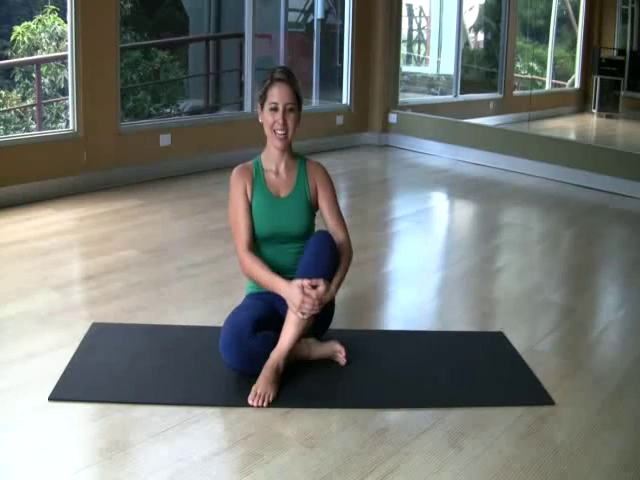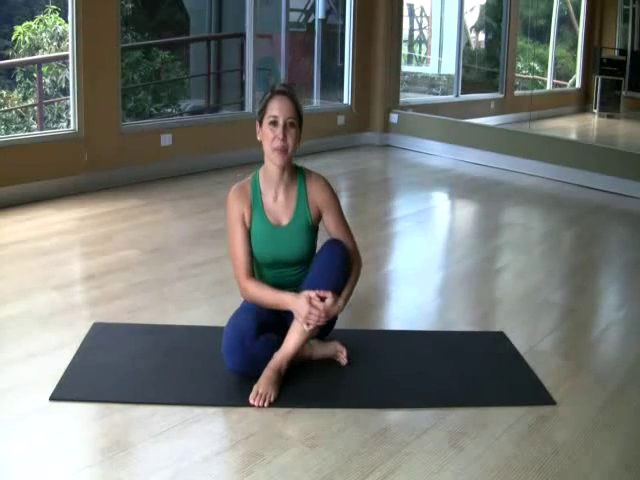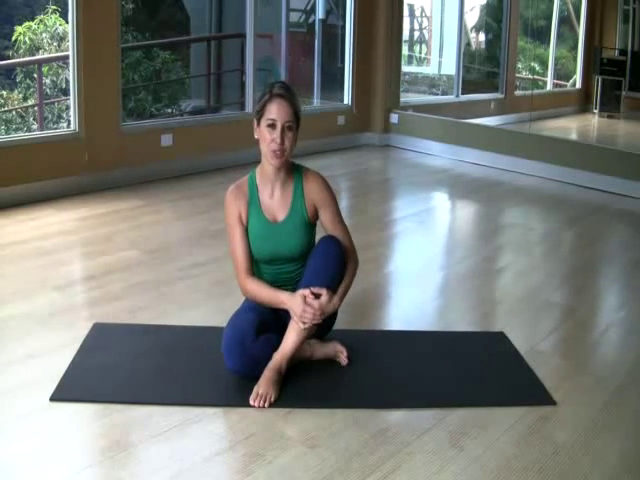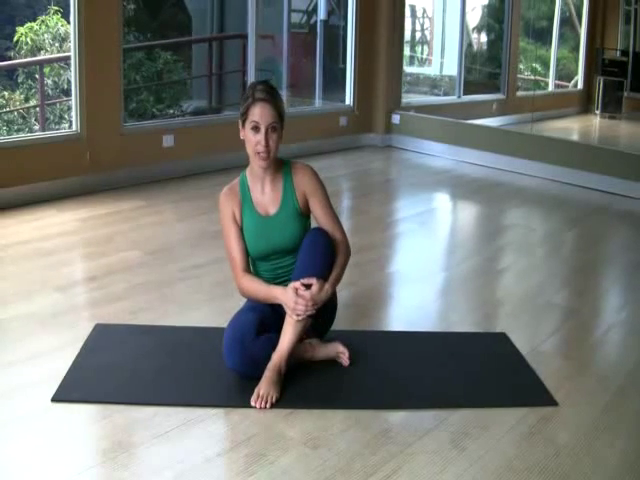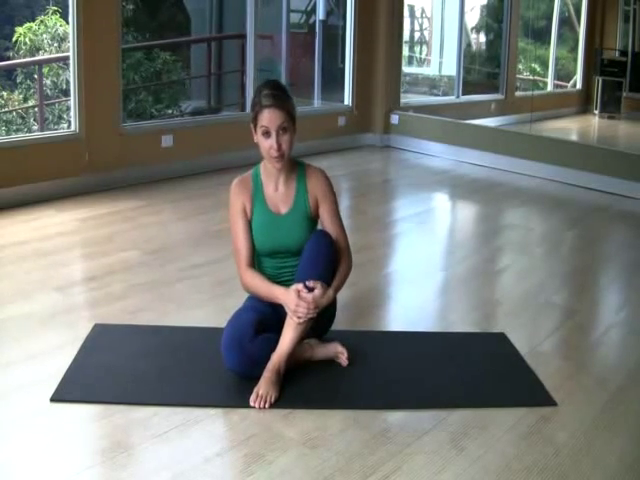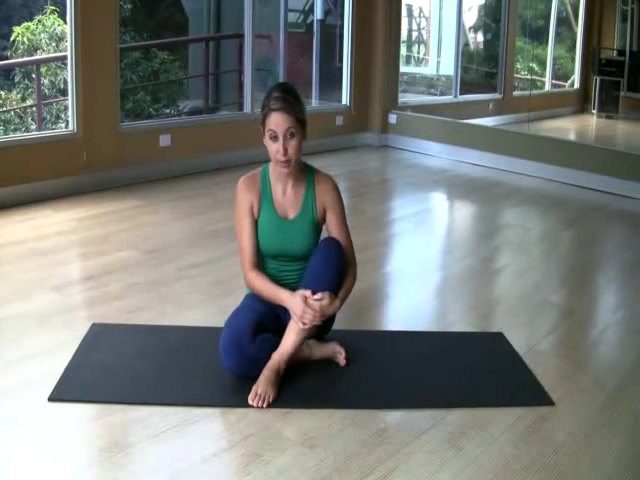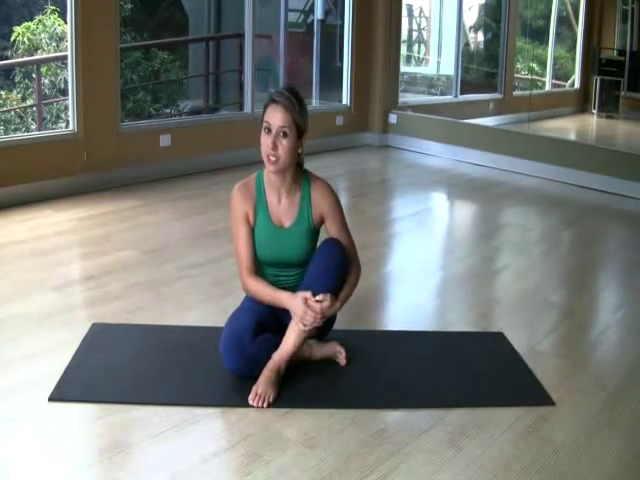
dt=0.7s
person 1, frame 1
left shoulder: (315, 173)
right shoulder: (243, 176)
left elbow: (344, 245)
right elbow: (245, 255)
left wrist: (331, 287)
right wrist: (285, 288)
left hip: (309, 303)
right hip: (266, 296)
left knee: (321, 242)
right knee: (233, 346)
left ankle: (276, 361)
right ankle: (307, 348)
person 1, frame 2
left shoulder: (316, 188)
right shoulder: (240, 195)
left elbow: (352, 257)
right elbow: (246, 282)
left wrist: (339, 301)
right wrist: (291, 300)
left hip: (312, 308)
right hip: (267, 302)
left knee: (334, 251)
right knee: (235, 351)
left ankle: (278, 363)
right ankle: (310, 349)
person 1, frame 3
left shoulder: (313, 185)
right shoulder: (238, 195)
left elbow: (349, 254)
right elbow: (246, 279)
left wrist: (336, 298)
right wrist: (287, 299)
left hip: (311, 305)
right hip: (268, 302)
left knee: (330, 248)
right knee: (235, 351)
left ankle: (278, 363)
right ankle: (310, 349)
person 1, frame 4
left shoulder: (303, 177)
right shoulder: (231, 196)
left elbow: (341, 244)
right elbow: (243, 279)
left wrist: (326, 288)
right wrist: (281, 294)
left hip: (310, 305)
right hip: (267, 300)
left knee: (318, 238)
right knee: (236, 351)
left ankle: (278, 362)
right ankle: (311, 349)
person 1, frame 5
left shoulder: (316, 180)
right shoulder: (242, 188)
left elbow: (344, 255)
right elbow: (245, 272)
left wrist: (329, 292)
right wrist: (283, 295)
left hip: (310, 305)
right hip: (268, 299)
left knee: (321, 243)
right knee: (234, 352)
left ankle: (277, 363)
right ankle: (311, 350)
person 1, frame 6
left shoulder: (324, 187)
right shoulder: (249, 187)
left elbow: (349, 263)
right elbow: (250, 271)
left wrist: (336, 300)
right wrist: (288, 298)
left hip: (311, 307)
right hip: (267, 299)
left knee: (330, 250)
right knee: (233, 352)
left ankle: (277, 362)
right ankle: (307, 350)
person 1, frame 7
left shoulder: (320, 193)
right shoulder: (244, 194)
left elbow: (352, 264)
right elbow: (248, 278)
left wrist: (335, 302)
right wrist: (288, 300)
left hip: (309, 306)
right hip: (267, 300)
left knee: (332, 251)
right knee: (234, 352)
left ankle: (277, 363)
right ankle: (310, 349)
